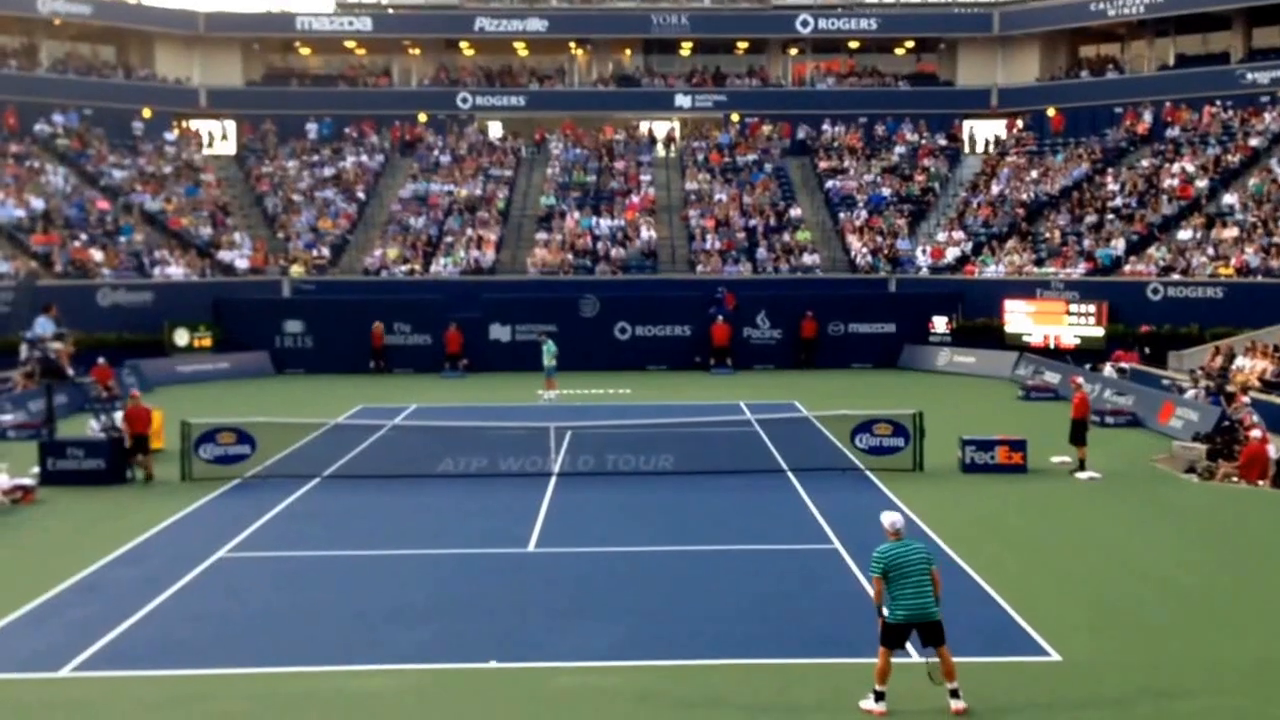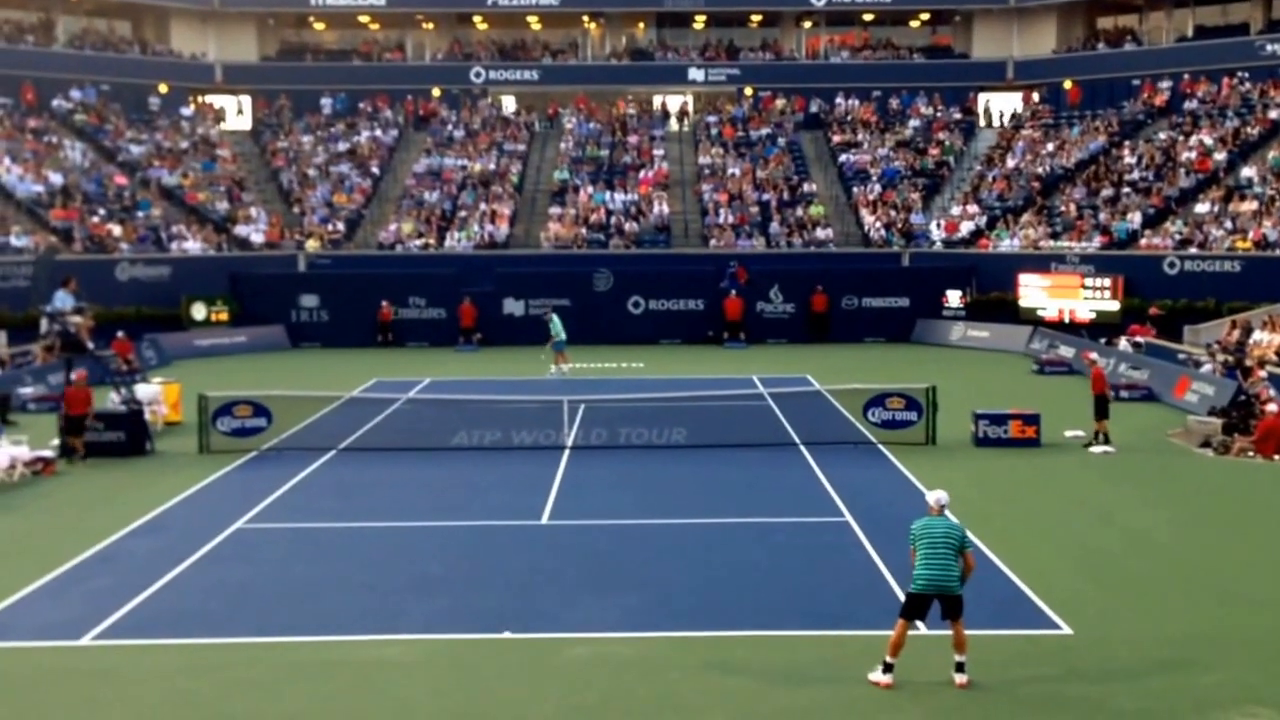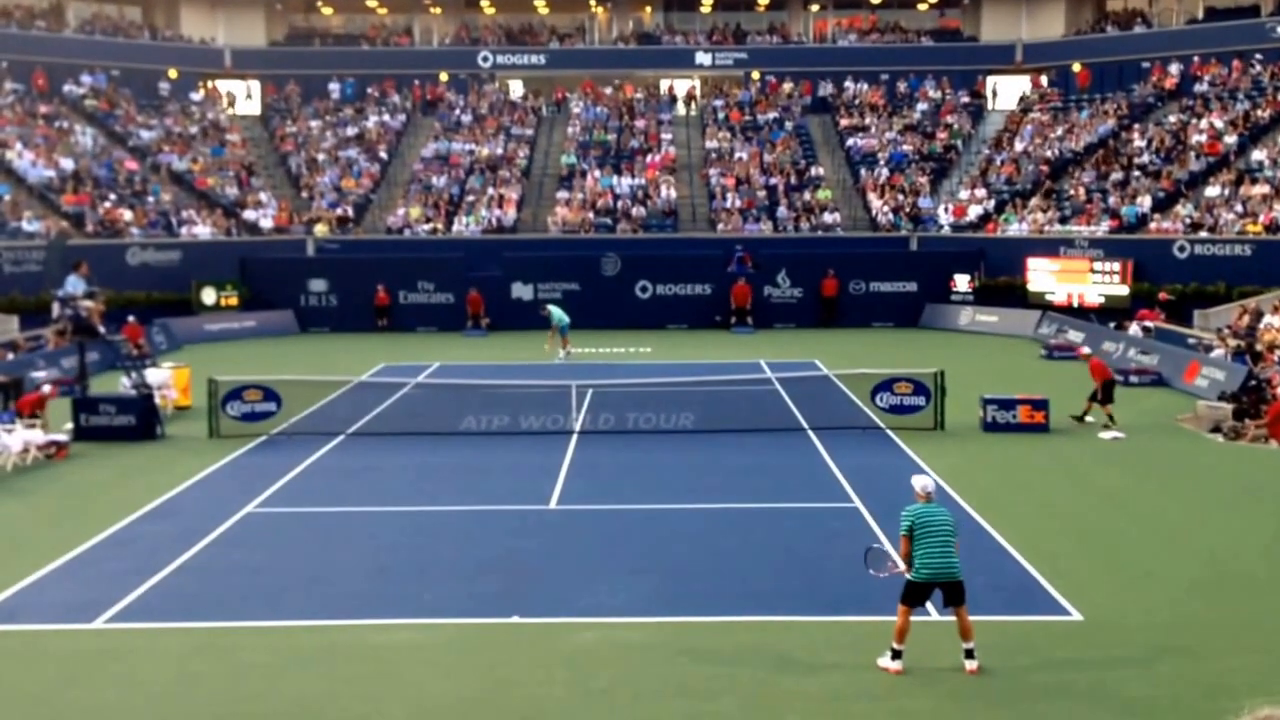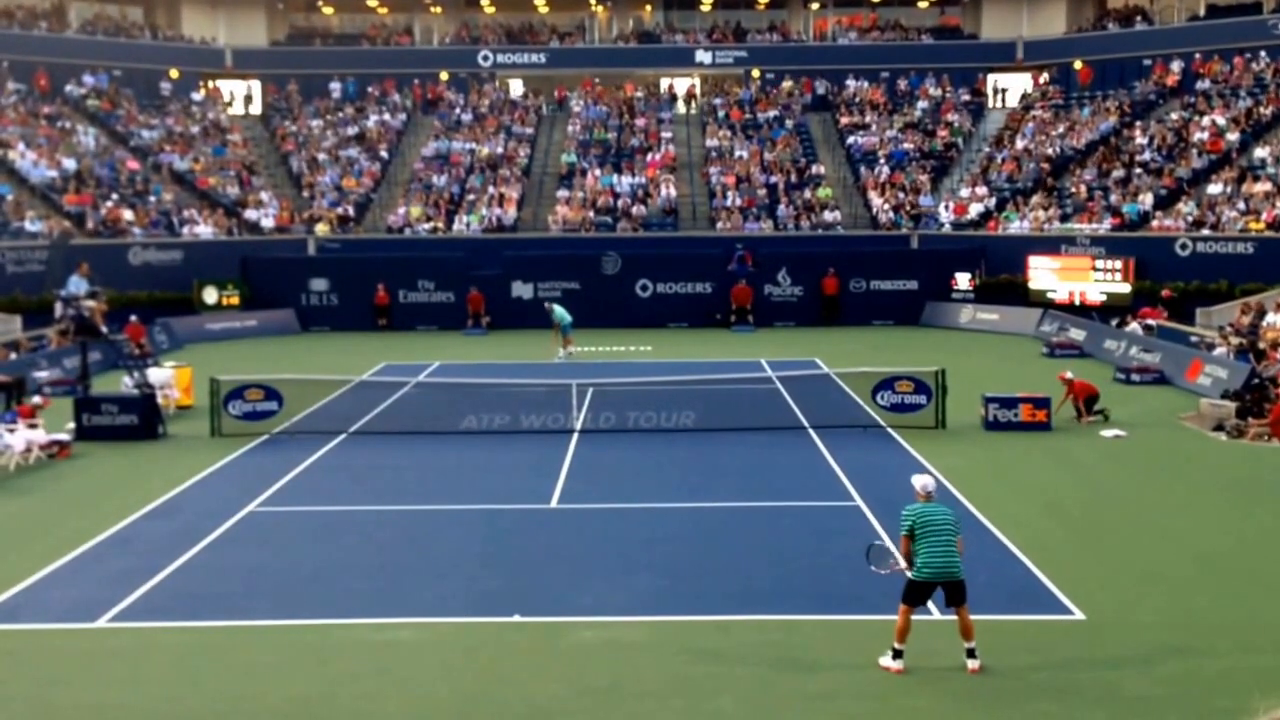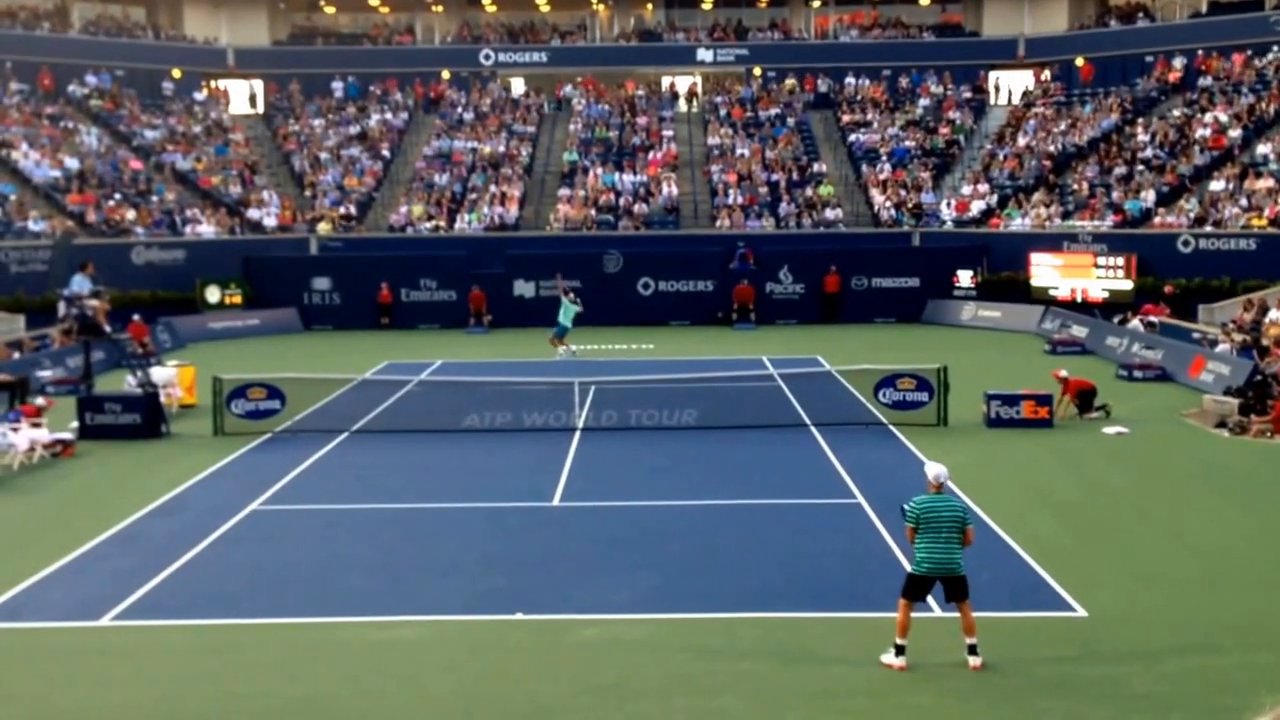
dt=1s
person 1, frame 1
left shoulder: (880, 553)
right shoulder: (921, 548)
left elbow: (878, 588)
right elbow: (935, 580)
left wrist: (880, 614)
right wrist: (937, 604)
left hip: (899, 614)
right hip: (929, 611)
left knee: (884, 653)
right knee: (943, 652)
left ankle: (878, 701)
right ankle: (956, 699)
person 1, frame 2
left shoulder: (917, 525)
right shoulder: (958, 528)
right elbow: (970, 564)
right wrist: (960, 582)
left hip: (921, 584)
right hip: (950, 585)
left knee: (902, 625)
right knee: (957, 624)
left ankle: (886, 672)
right ankle: (960, 673)
person 1, frame 3
left shoulder: (909, 512)
right shoulder: (946, 513)
left elbow: (905, 550)
right elbow: (954, 548)
left wrist: (908, 565)
left hip: (922, 573)
right hip: (951, 572)
left knee: (904, 611)
right knee: (961, 611)
left ankle: (895, 659)
right ankle: (970, 659)
person 1, frame 4
left shoulder: (910, 511)
right shoulder: (948, 513)
left elbow: (905, 549)
right elbow: (959, 549)
left wrist: (911, 564)
left hip: (924, 572)
right hip: (953, 570)
left knee: (905, 611)
right knee: (962, 611)
left ankle: (896, 659)
right ankle: (972, 658)
person 1, frame 5
left shoulder: (916, 504)
right shoulder: (960, 505)
left elbow: (911, 538)
right elbow: (969, 539)
left hip: (924, 567)
right hip: (953, 567)
left knee: (905, 605)
right knee: (964, 607)
left ankle: (899, 656)
right ankle: (973, 655)
